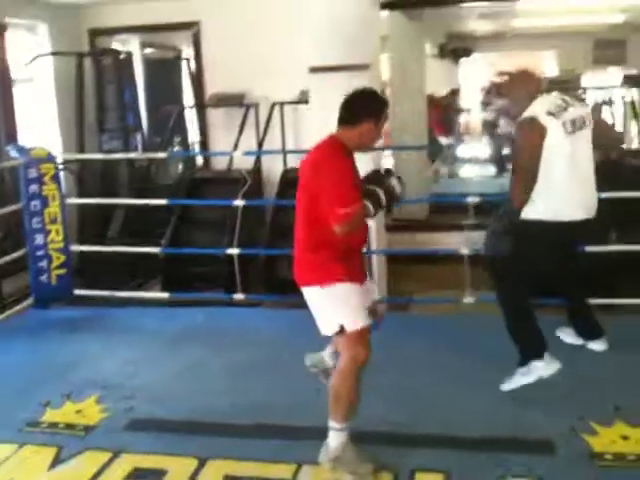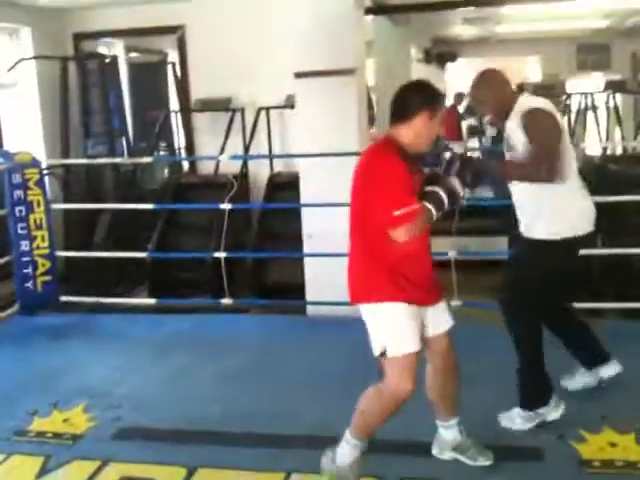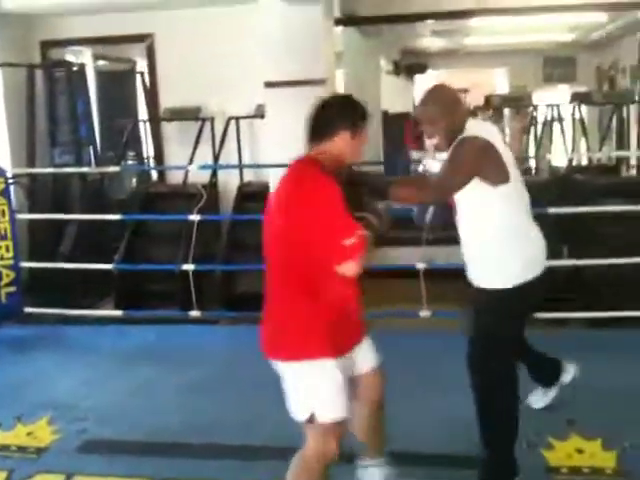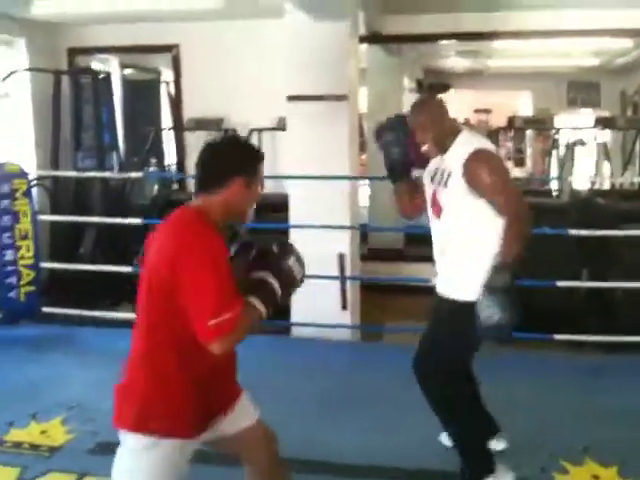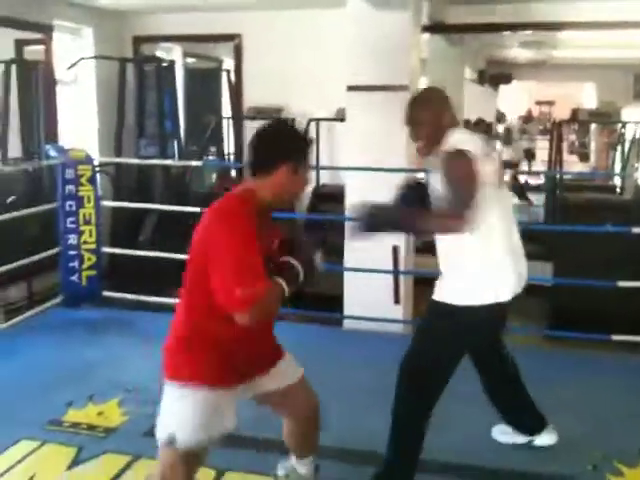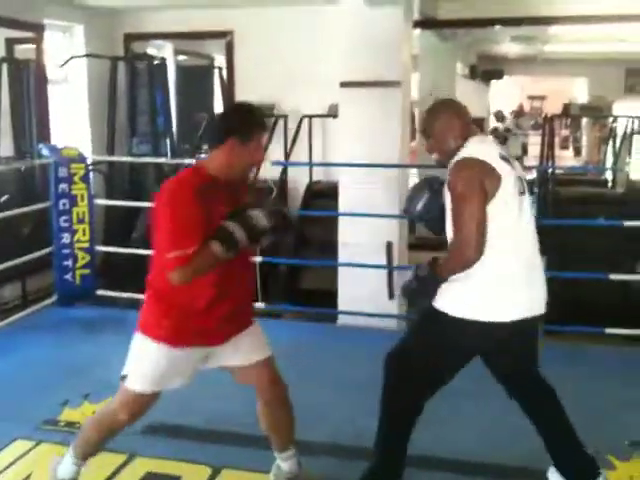
dt=0.5s
person 1, frame 1
left shoulder: (336, 154)
right shoulder: (331, 160)
right elbow: (343, 224)
left wrist: (370, 188)
right wrist: (377, 198)
left hip: (341, 263)
right hip: (326, 269)
left knee: (368, 317)
right knee: (356, 351)
left ankle: (331, 359)
right ankle: (336, 445)
person 1, frame 2
left shoulder: (404, 159)
right shoulder: (381, 162)
right elbow: (403, 229)
left wrist: (442, 181)
right wrist: (440, 196)
left hip: (418, 281)
right hip: (384, 288)
left knee: (443, 357)
right knee: (400, 384)
left ankle: (449, 437)
person 1, frame 3
left shoulder: (308, 178)
right shoulder: (316, 185)
right elbow: (350, 263)
left wrist: (355, 223)
right wrist: (369, 223)
left hip: (334, 325)
right hip: (304, 337)
left knee: (372, 389)
right knee: (324, 444)
person 1, frame 4
left shoulder: (182, 226)
right shoulder: (199, 243)
right elbow: (222, 338)
left wrist: (246, 272)
right wrist: (268, 287)
right hip: (161, 407)
left knee: (264, 450)
person 1, frame 5
left shoulder: (254, 212)
right shoulder: (233, 223)
right elbow: (248, 311)
right wrist: (292, 269)
left hip: (253, 353)
right hip: (203, 363)
left knee: (305, 407)
person 1, frame 6
left shoulder: (235, 187)
right shoulder: (180, 193)
right elbow: (179, 273)
left wrist: (254, 228)
right wrist: (236, 233)
left hip: (229, 321)
right hip: (172, 325)
left knee: (273, 390)
right knee: (126, 409)
person 2, frame 1
left shoulder: (530, 122)
right shoulder: (578, 107)
left elbow: (525, 176)
right elbow: (606, 140)
left wrist: (505, 219)
left hip: (546, 216)
right hip: (582, 209)
left knee: (506, 274)
right knee: (564, 267)
left ankle: (535, 357)
right ankle: (589, 332)
person 2, frame 2
left shoulder: (534, 114)
right shoulder: (513, 120)
left elbow: (552, 169)
right elbow: (513, 173)
left hip: (556, 227)
right hip: (542, 227)
left knee: (517, 305)
right knee: (545, 300)
left ankle: (537, 402)
right ankle: (597, 361)
person 2, frame 3
left shoulder: (475, 146)
right shoulder: (471, 141)
left elbow: (431, 192)
left wrist: (362, 181)
left hip: (509, 270)
right hip: (497, 265)
left knee: (487, 366)
right knee: (493, 339)
right ankle: (553, 371)
person 2, frame 4
left shoulder: (477, 159)
right shoulder: (441, 161)
left elbow: (517, 216)
right elbow: (410, 204)
left wrist: (500, 276)
left hip: (472, 291)
right hip: (453, 286)
left knee: (431, 369)
right knee: (448, 366)
right ankle: (482, 434)
person 2, frame 5
left shoulder: (456, 156)
right shoulder: (468, 148)
left elbow: (457, 219)
left wrist: (392, 217)
right wrist: (422, 208)
left hip: (473, 288)
right hip: (492, 282)
left knee: (418, 376)
right knee: (487, 351)
right ankle: (532, 425)
person 2, frame 6
left shoulder: (467, 165)
right shoulder: (503, 160)
left elbow: (469, 247)
left wrist: (431, 273)
right wrist: (443, 212)
left hip: (472, 306)
right hip: (523, 303)
left knee: (404, 376)
right knee: (527, 382)
